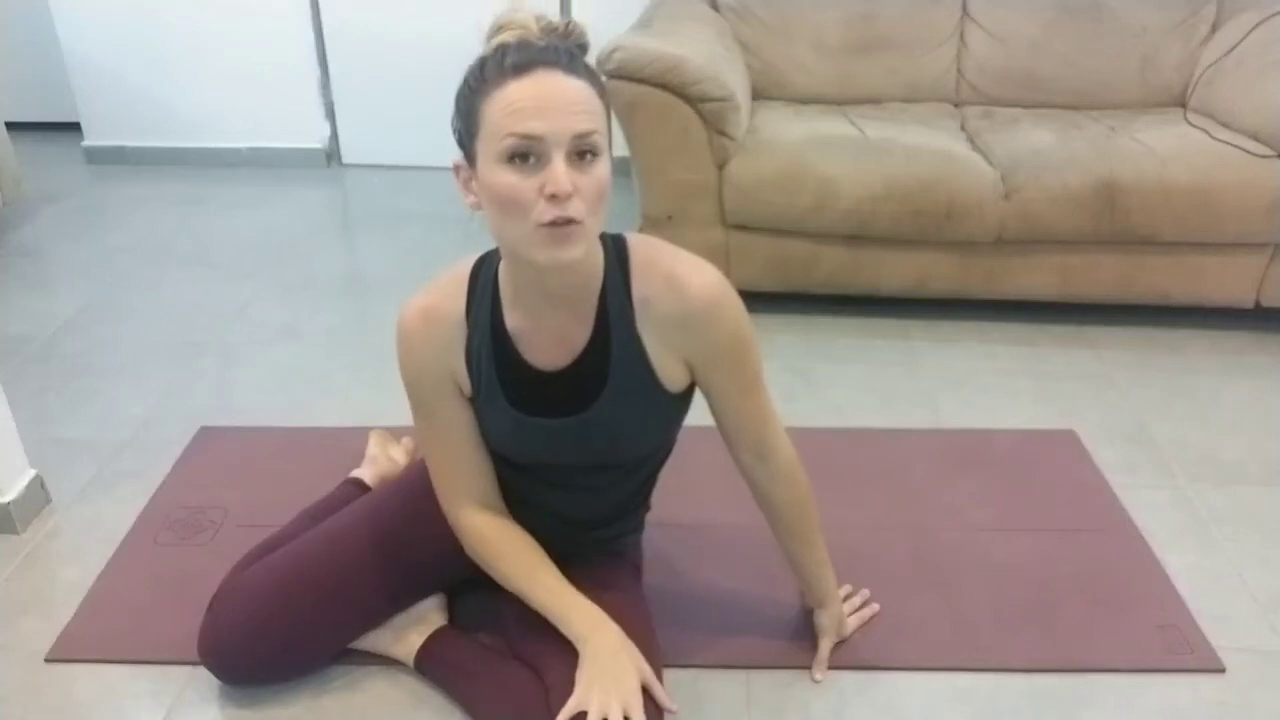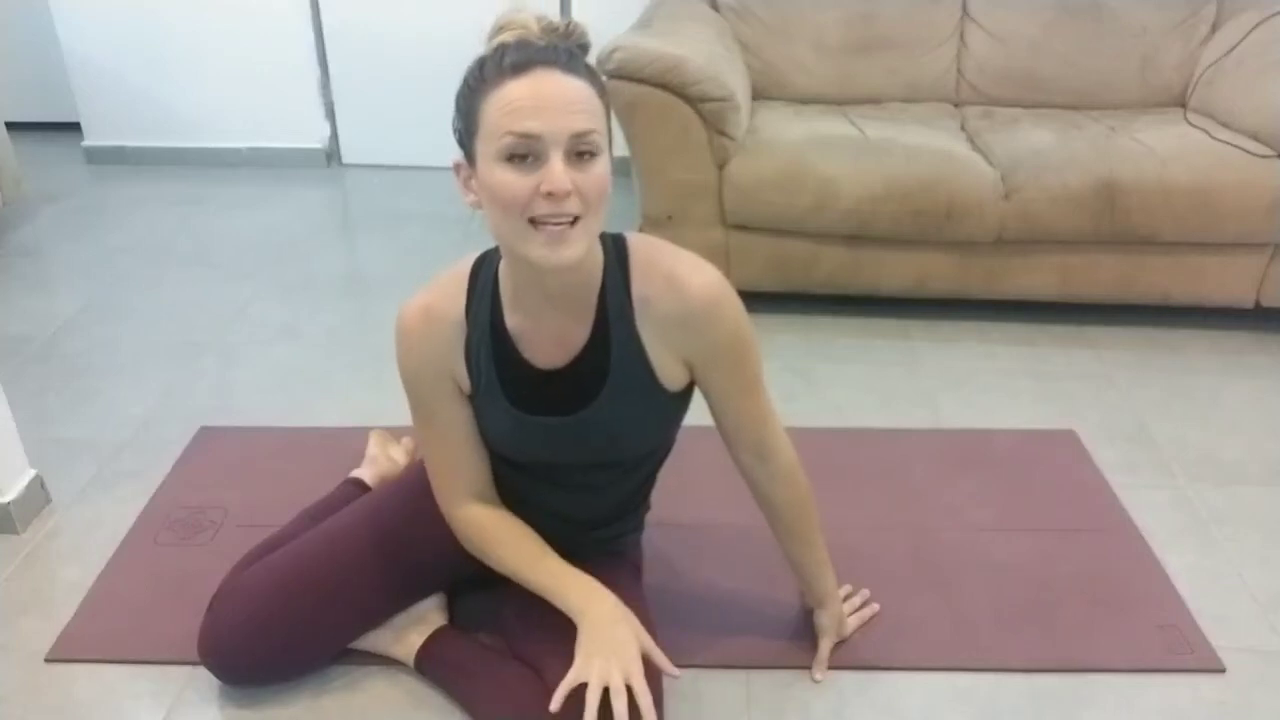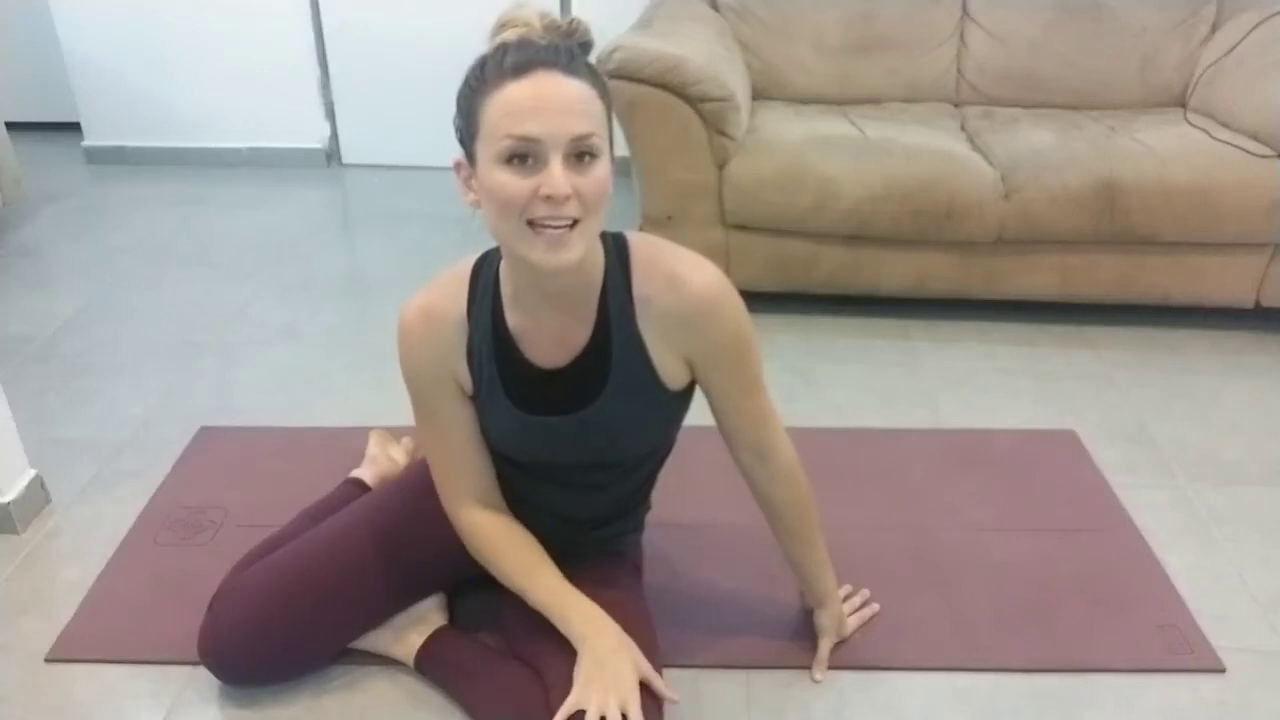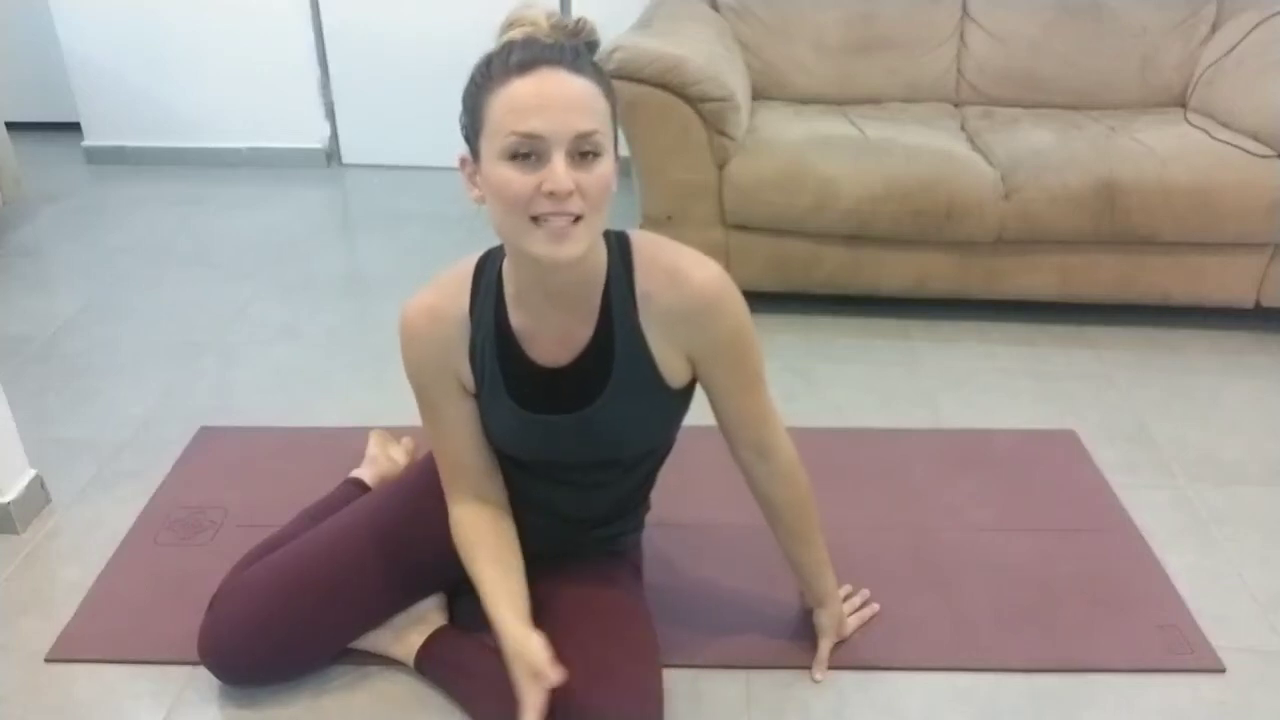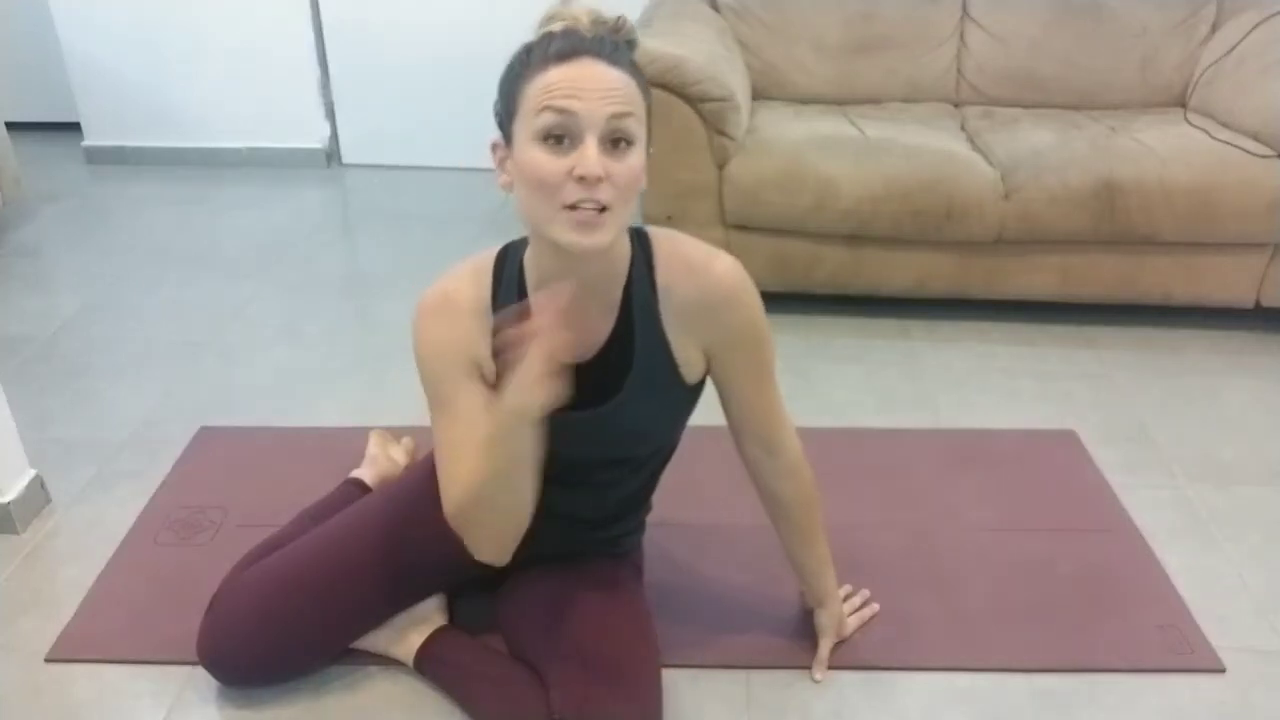
dt=0.4s
person 1, frame 1
left shoulder: (687, 297)
right shoulder: (435, 325)
left elbow: (766, 457)
right elbow: (476, 511)
left wrist: (821, 595)
right wrist: (593, 634)
left hip: (591, 554)
right hip: (480, 519)
right knee: (232, 638)
left ankle: (422, 638)
right ankle: (385, 477)
person 1, frame 2
left shoulder: (686, 297)
right shoulder: (434, 323)
left elbow: (765, 456)
right elbow: (470, 504)
left wrist: (821, 593)
right wrist: (590, 608)
left hip: (593, 549)
right hip: (480, 514)
right knee: (232, 639)
left ankle: (420, 637)
right ankle: (380, 475)
person 1, frame 3
left shoulder: (687, 296)
right shoulder: (436, 324)
left elbow: (764, 455)
right elbow: (475, 507)
left wrist: (821, 595)
right wrist: (589, 631)
left hip: (591, 554)
right hip: (481, 519)
right knee: (231, 639)
left ankle: (421, 638)
right ankle: (381, 478)
person 1, frame 4
left shoulder: (688, 292)
right shoulder: (438, 321)
left elbow: (764, 453)
right elbow: (476, 497)
left wrist: (820, 593)
right wrist: (514, 627)
left hip: (590, 553)
right hip: (485, 514)
right knee: (231, 639)
left ankle: (422, 636)
right ankle: (380, 476)
person 1, frame 5
left shoulder: (707, 286)
right shoulder: (456, 309)
left elbow: (772, 449)
right elbow: (486, 536)
left wrist: (821, 595)
right wrist: (520, 410)
left hip: (589, 555)
right hip: (482, 517)
right knee: (230, 642)
left ankle: (422, 638)
right ankle: (390, 476)
